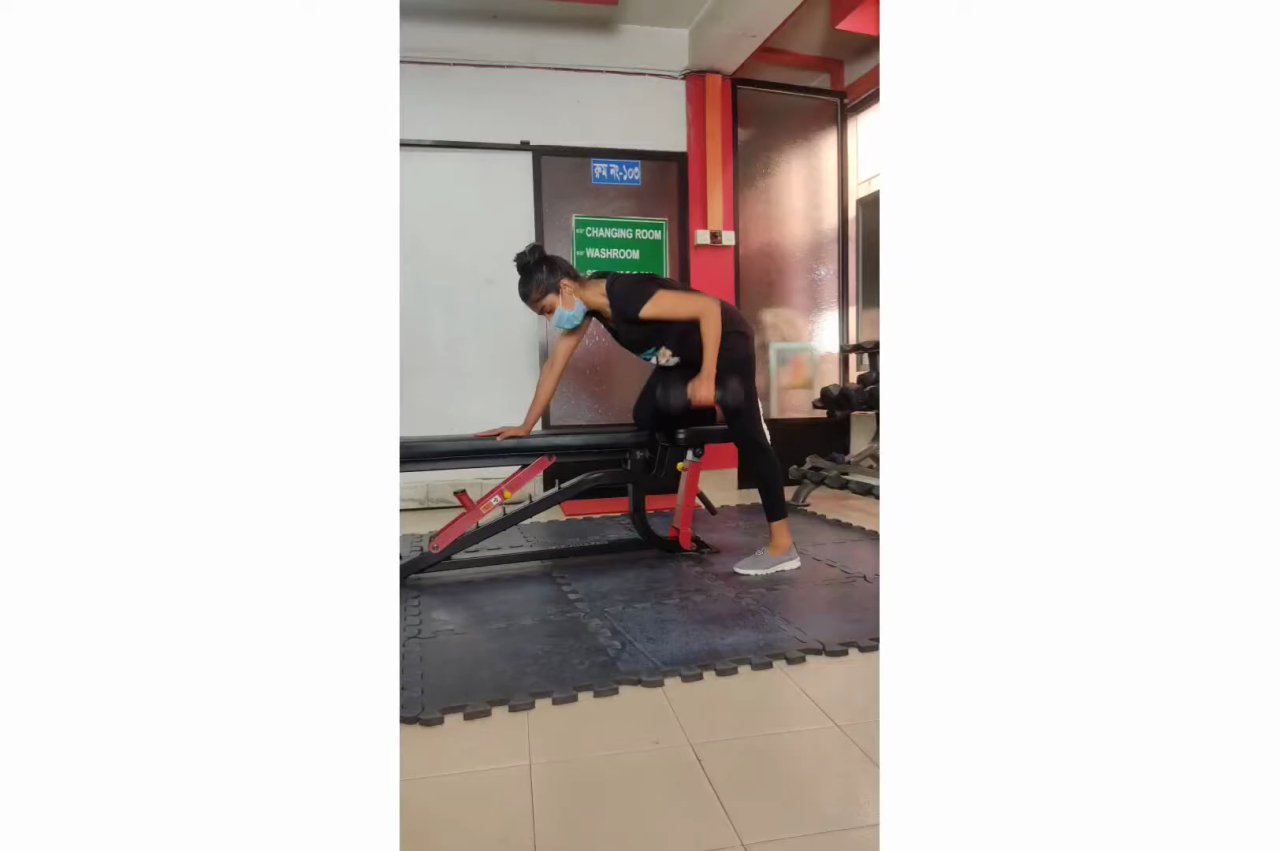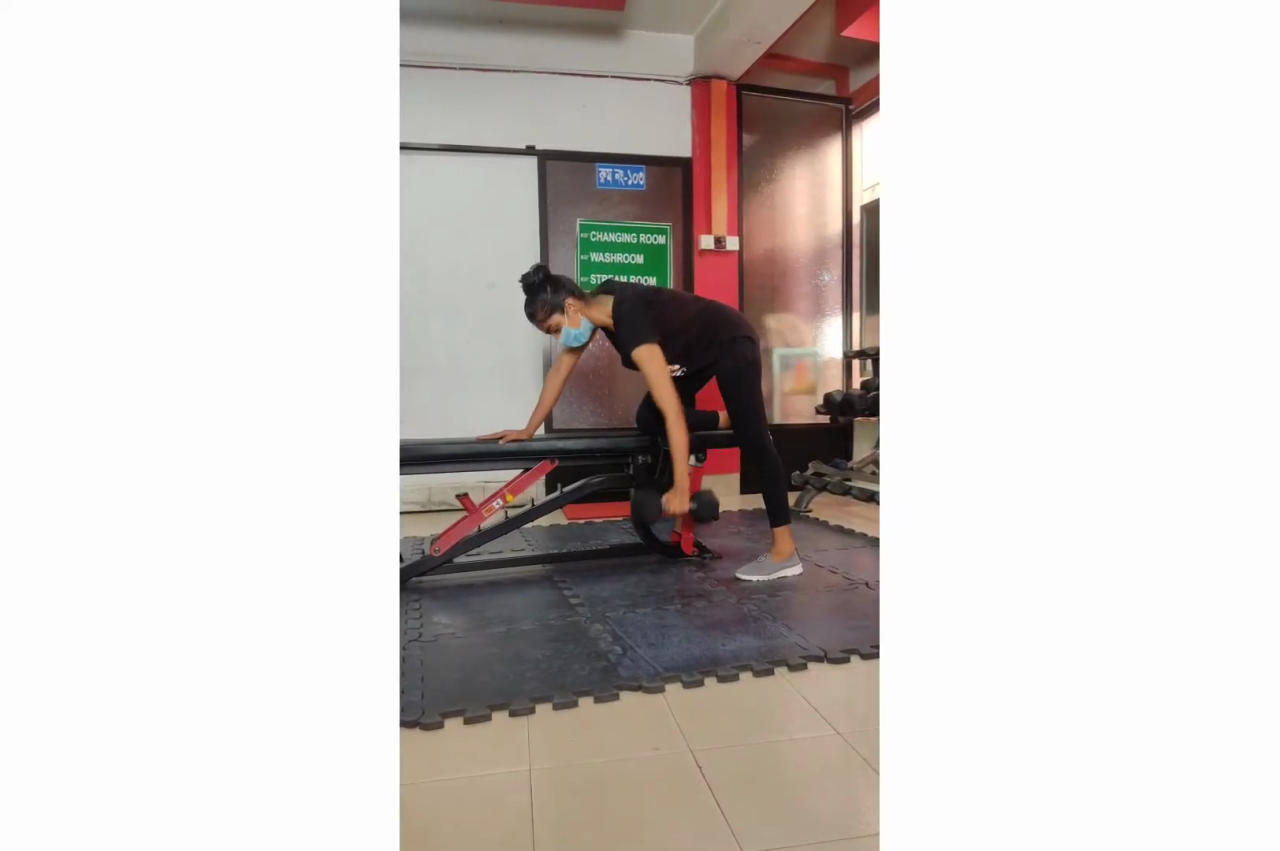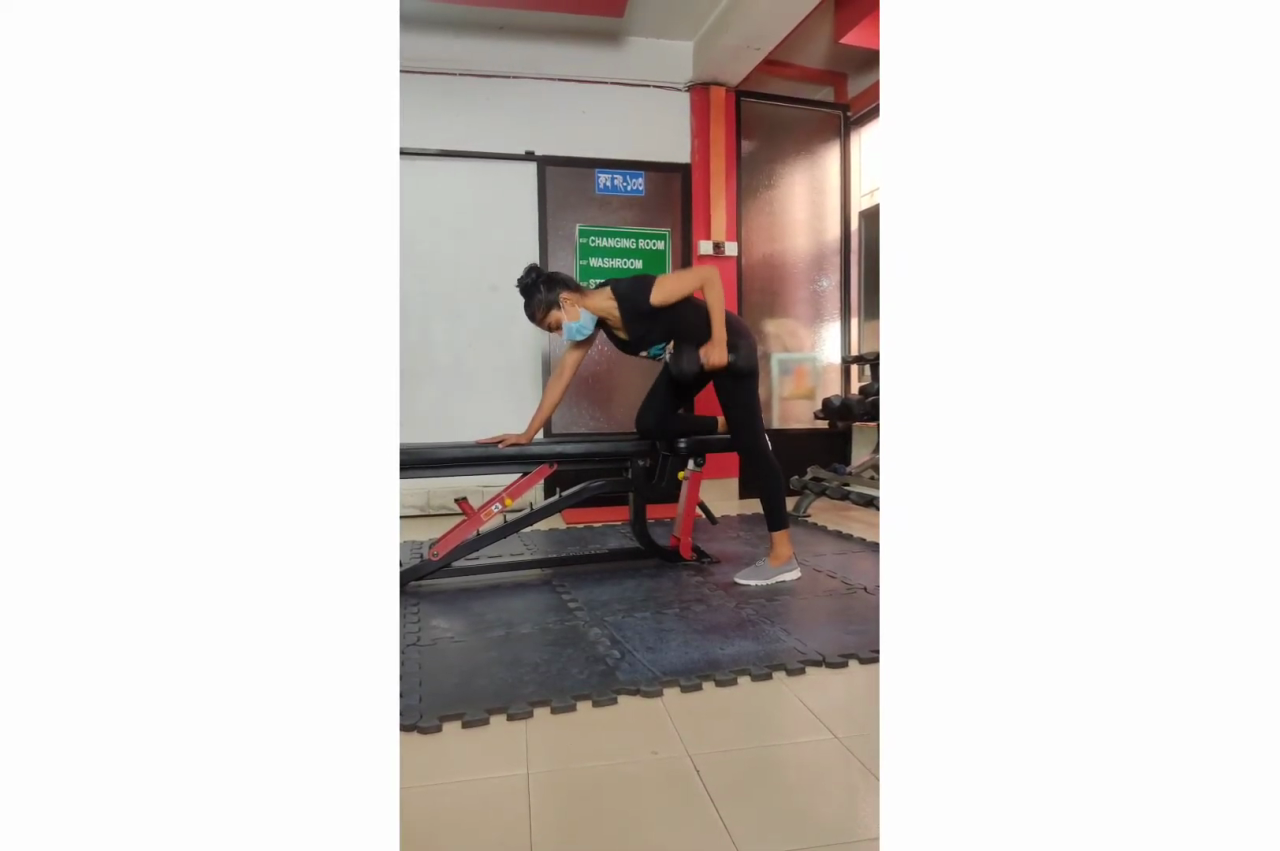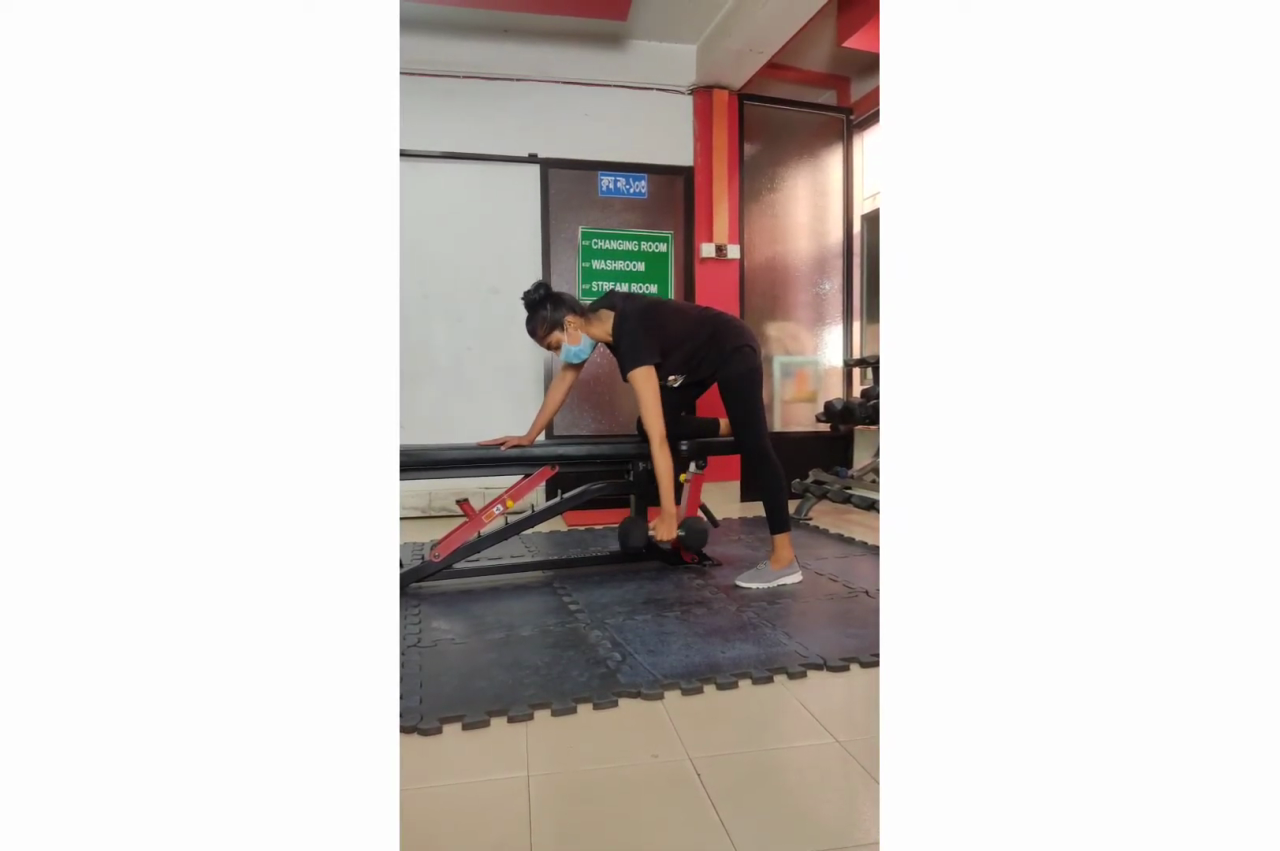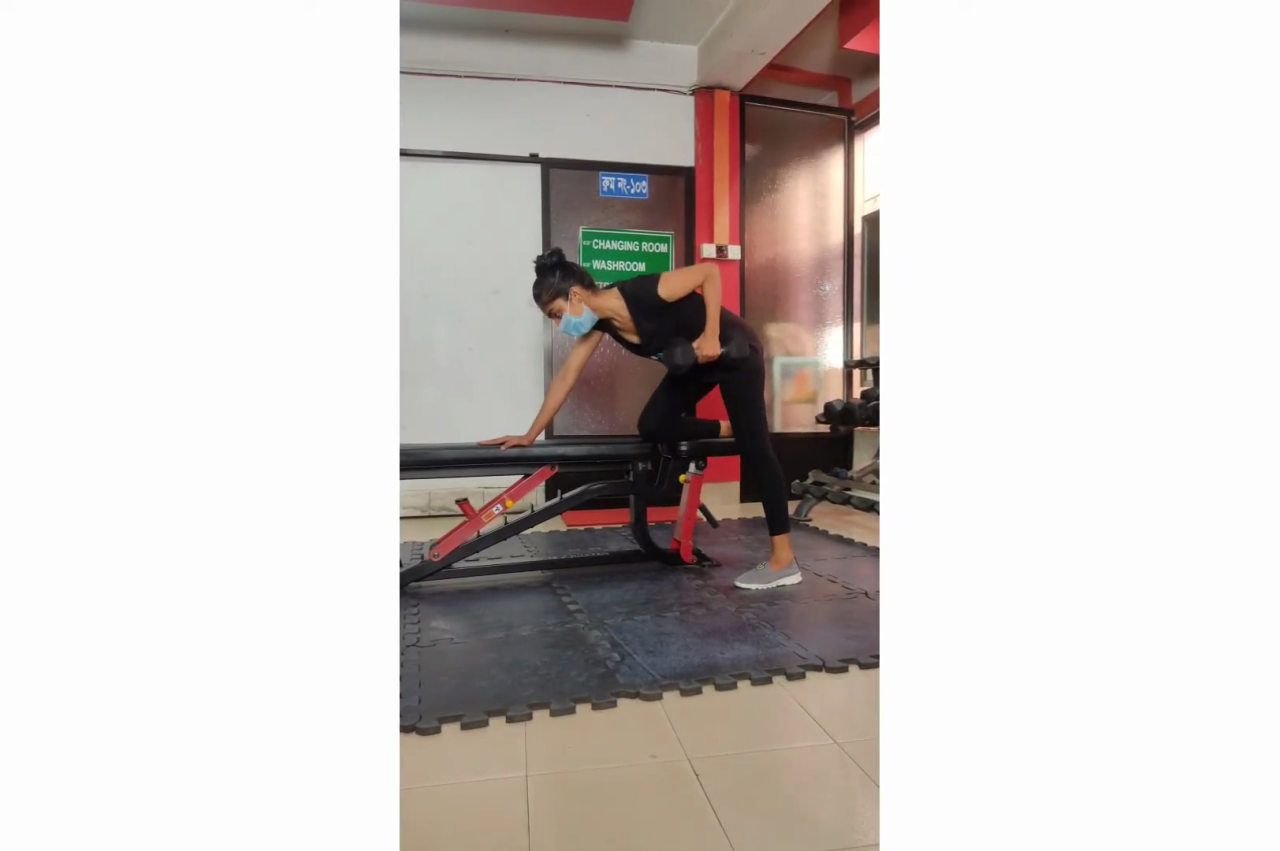
dt=1s
person 1, frame 1
left shoulder: (626, 297)
right shoulder: (587, 300)
left elbow: (708, 308)
right elbow: (555, 363)
left wrist: (707, 377)
right wrist: (526, 427)
left hip: (724, 336)
right hip: (685, 349)
left knee: (747, 437)
right knee: (647, 418)
left ankle: (783, 546)
right ankle: (732, 411)
person 1, frame 2
left shoulder: (631, 321)
right shoulder: (595, 304)
left elbow: (672, 410)
right elbow: (561, 368)
left wrist: (681, 486)
right wrist: (529, 430)
left hip: (731, 343)
right hip: (693, 350)
left knee: (753, 442)
right knee: (647, 421)
left ankle: (785, 551)
right ankle: (732, 420)
person 1, frame 3
left shoulder: (635, 296)
right shoulder: (593, 313)
left elbow: (710, 275)
right elbow: (563, 374)
left wrist: (718, 342)
right wrist: (528, 434)
left hip: (728, 348)
left knee: (750, 446)
right knee: (650, 425)
left ankle: (783, 556)
right ankle: (729, 425)
person 1, frame 4
left shoulder: (632, 339)
right shoulder: (596, 316)
left elbow: (658, 438)
right elbow: (565, 378)
left wrist: (669, 513)
right wrist: (530, 436)
left hip: (733, 350)
right hip: (696, 357)
left knee: (754, 449)
right knee: (654, 423)
left ankle: (784, 559)
right ankle: (733, 427)
person 1, frame 5
left shoulder: (642, 294)
right shoulder: (601, 317)
left elbow: (709, 272)
right elbow: (568, 374)
left wrist: (710, 336)
right wrist: (530, 435)
right hip: (693, 358)
left knee: (754, 450)
right knee: (652, 427)
left ankle: (784, 560)
right ankle: (732, 428)
